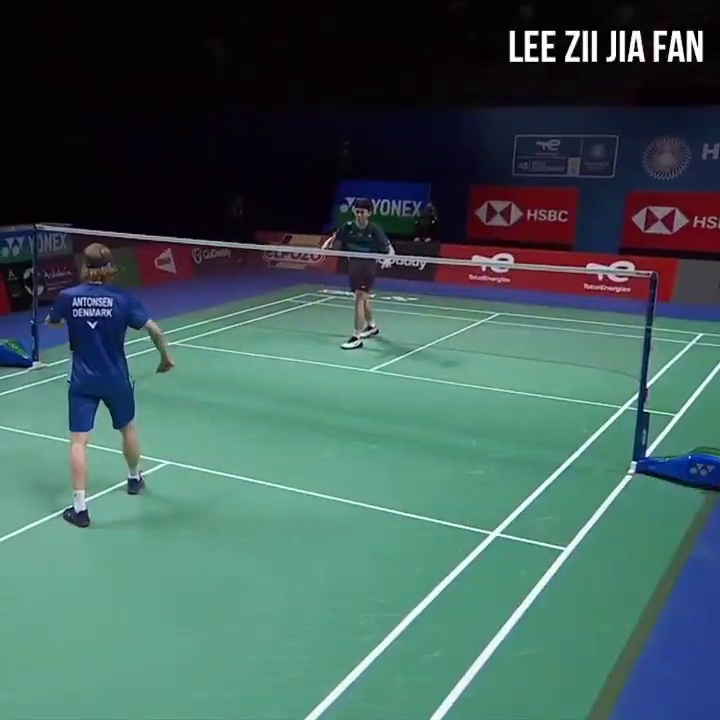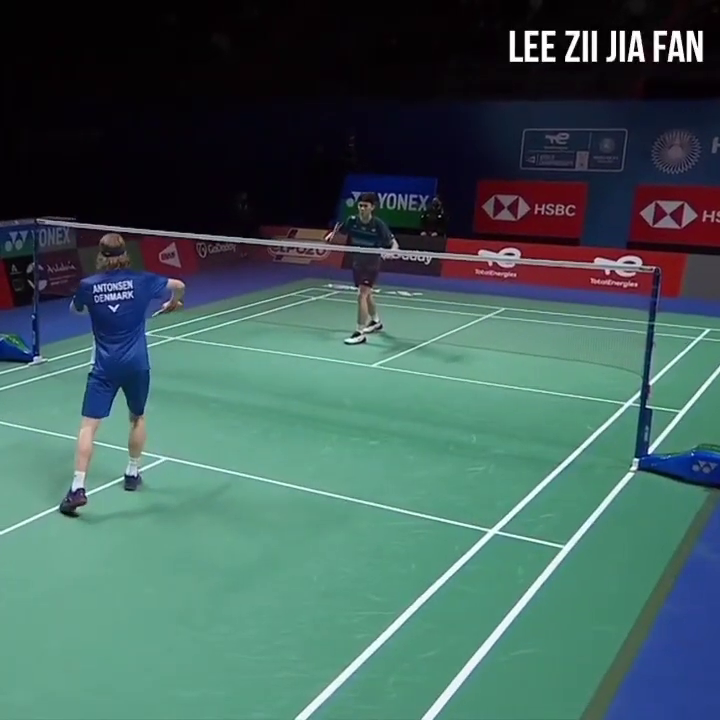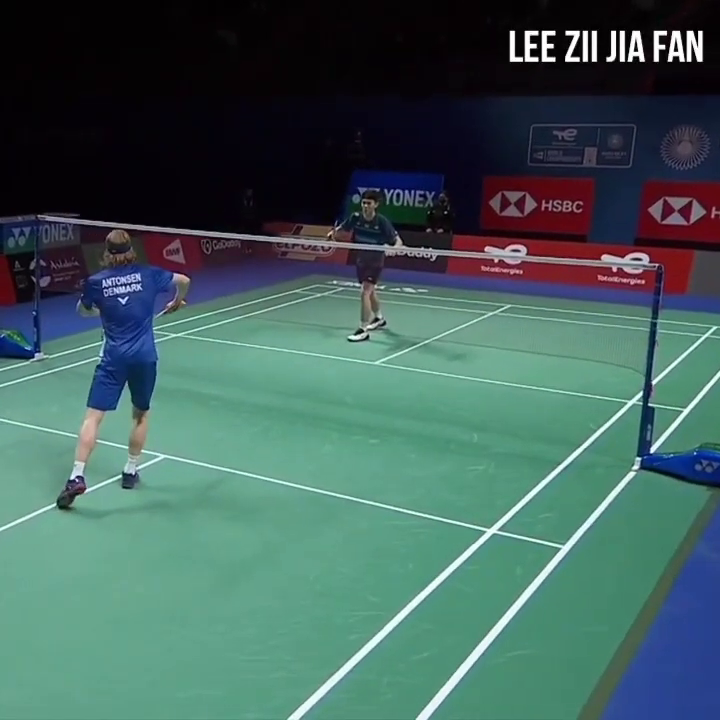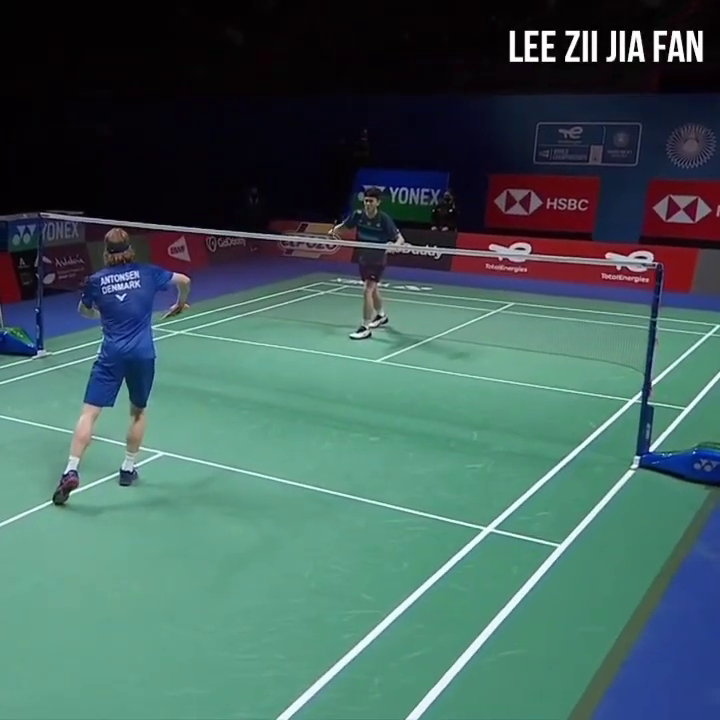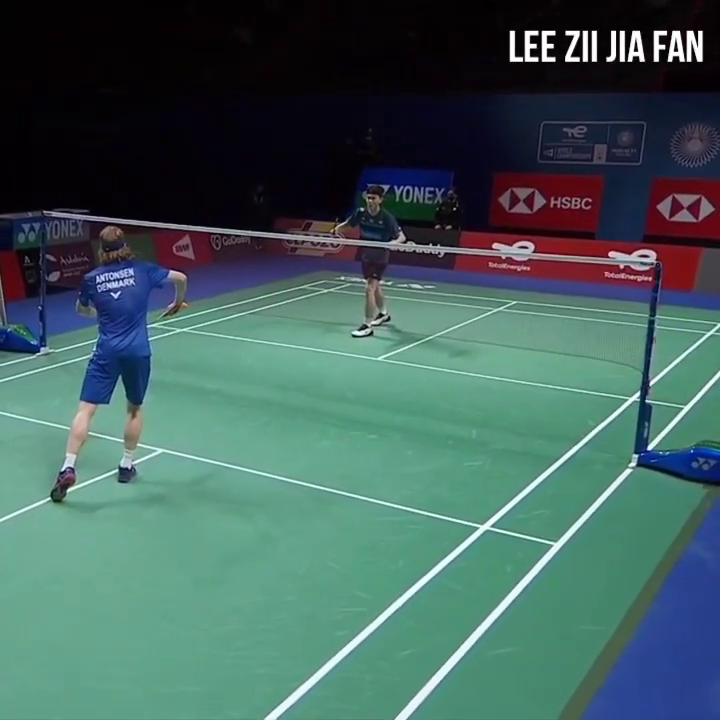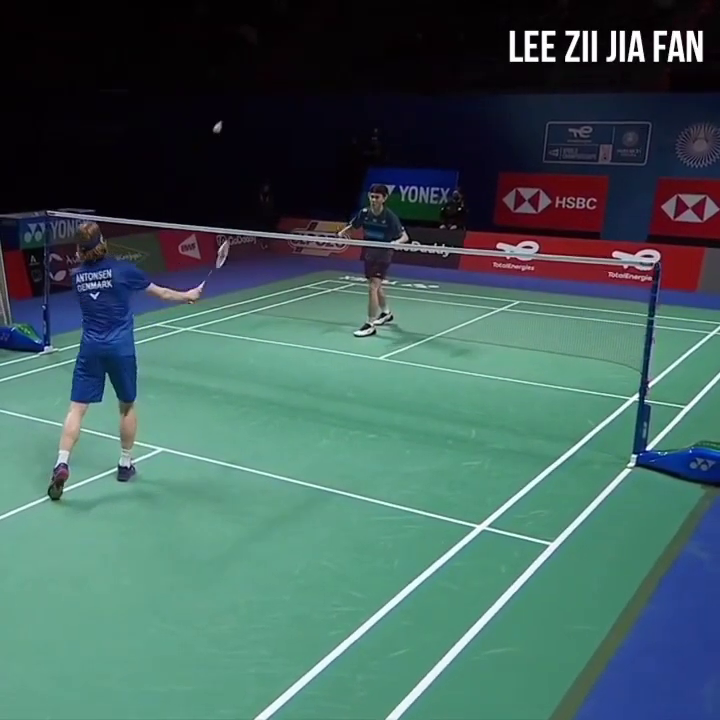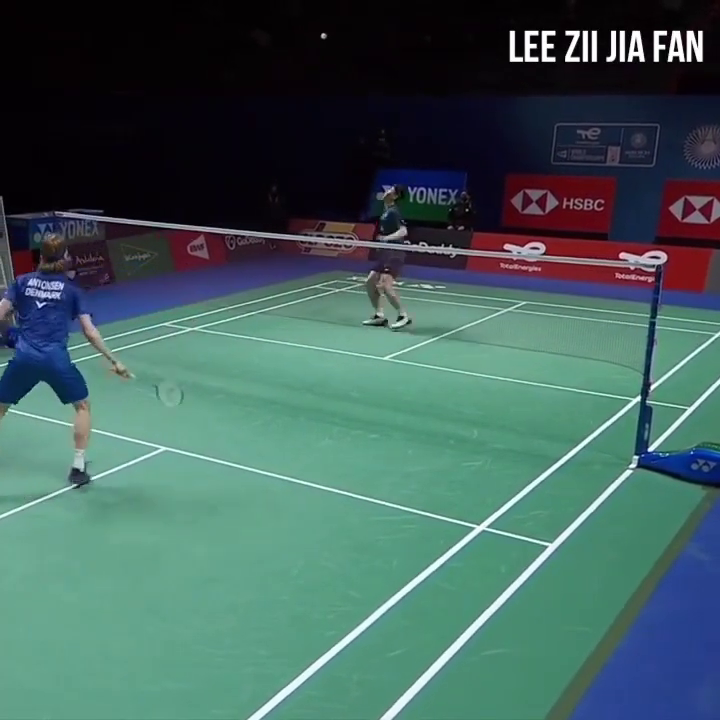
dt=0.5s
person 1, frame 1
left shoulder: (67, 297)
right shoulder: (121, 299)
left elbow: (50, 322)
right elbow: (155, 330)
right wrist: (165, 356)
left hip: (82, 381)
right hip: (115, 379)
left knee: (78, 442)
right knee: (128, 428)
left ankle: (79, 508)
right ankle: (134, 478)
person 1, frame 2
left shoulder: (88, 285)
right shoulder: (140, 280)
left elbow: (75, 309)
right elbow: (179, 286)
right wrist: (173, 303)
left hip: (104, 365)
right hip: (136, 364)
left knee: (88, 426)
right knee: (137, 417)
left ankle: (78, 489)
right ankle: (132, 474)
person 1, frame 3
left shoulder: (96, 281)
right shoulder: (147, 274)
left elbow: (82, 310)
right elbow: (184, 280)
right wrist: (177, 302)
left hip: (113, 358)
right hip: (144, 357)
left knee: (93, 416)
right knee: (140, 414)
left ankle: (77, 477)
right ankle: (130, 471)
person 1, frame 4
left shoulder: (96, 280)
right shoulder: (147, 273)
left elbow: (84, 311)
right elbow: (184, 281)
right wrist: (180, 305)
left hip: (111, 354)
right hip: (142, 354)
left knee: (89, 412)
right knee: (138, 411)
left ankle: (71, 472)
right ankle: (128, 469)
person 1, frame 5
left shoulder: (92, 278)
right shoulder: (142, 270)
left elbow: (82, 310)
right elbow: (181, 278)
right wrist: (178, 303)
left hip: (107, 351)
right hip: (137, 351)
left knee: (86, 410)
right knee: (135, 408)
left ankle: (68, 468)
right ankle: (126, 465)
person 1, frame 6
left shoulder: (76, 275)
right shoulder: (122, 269)
right elbow: (160, 294)
right wrist: (188, 295)
left hip: (90, 349)
right hip: (120, 348)
left knee: (77, 409)
right knee: (127, 407)
left ankle: (62, 464)
right ankle: (125, 464)
person 1, frame 7
left shoulder: (23, 282)
right shoulder: (71, 290)
right elbow: (90, 332)
right wrist: (114, 361)
left hip: (23, 358)
right hip: (55, 359)
right knee: (82, 407)
right ankle: (78, 468)
